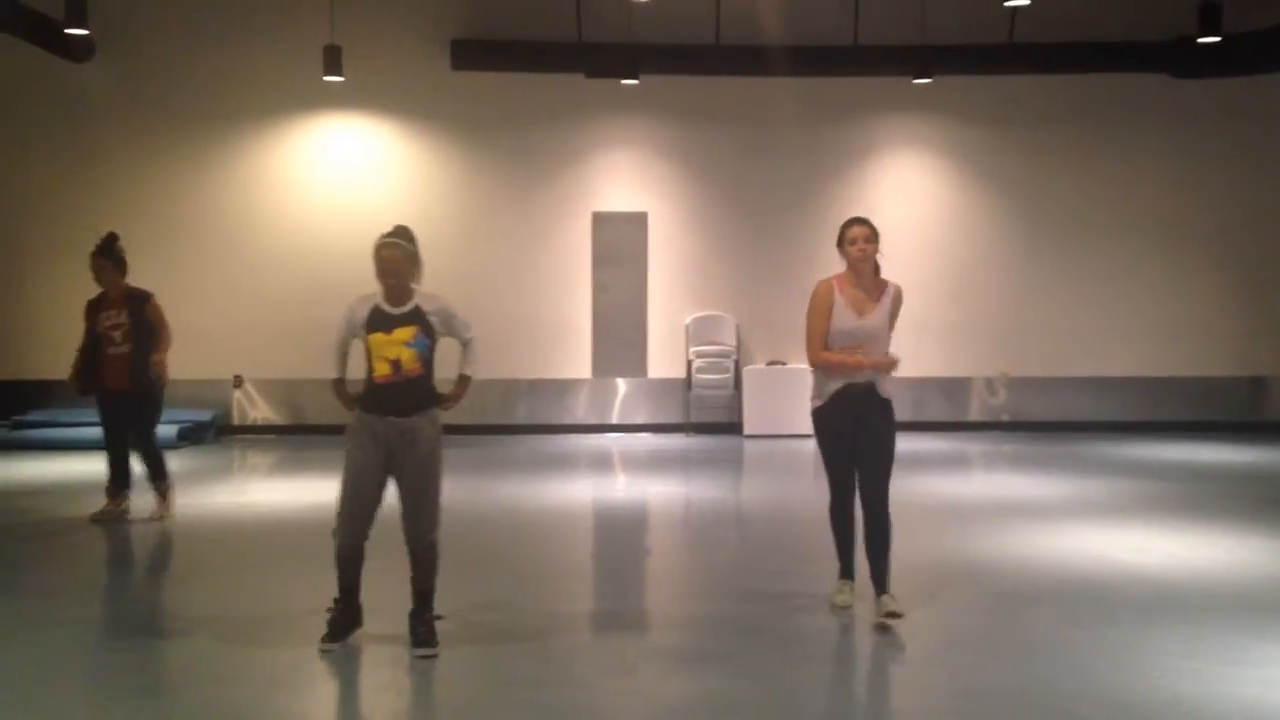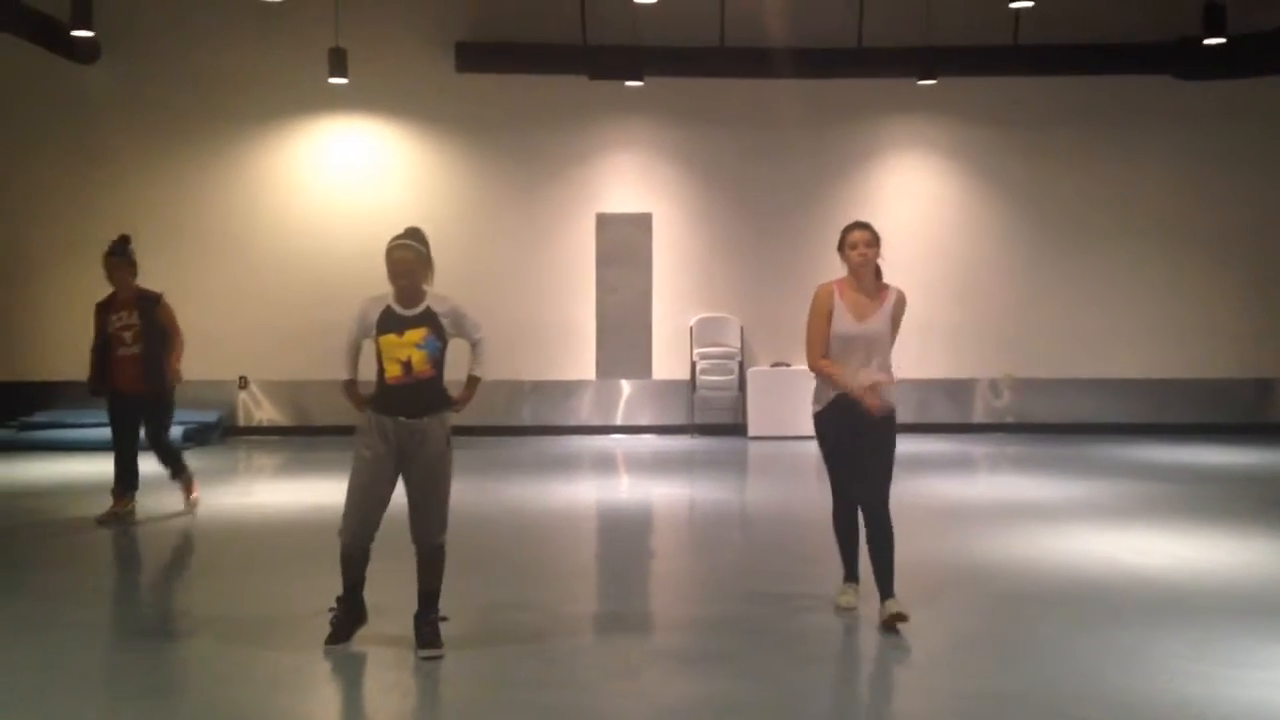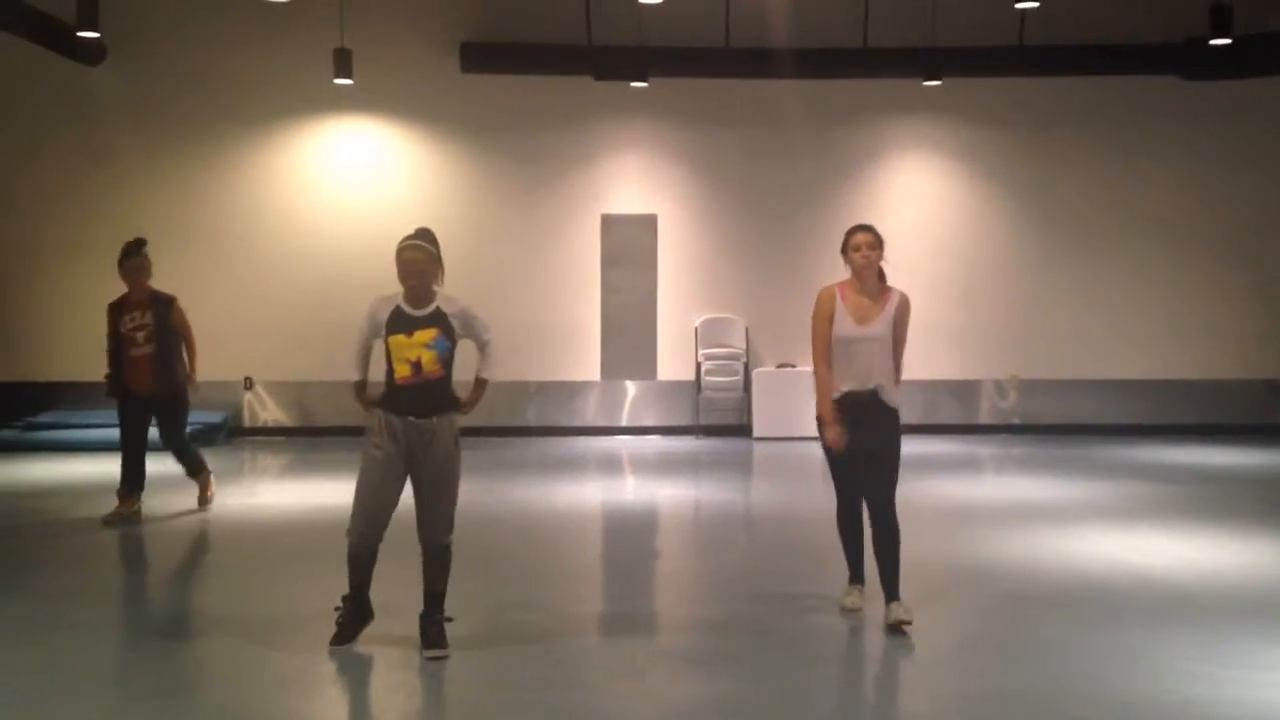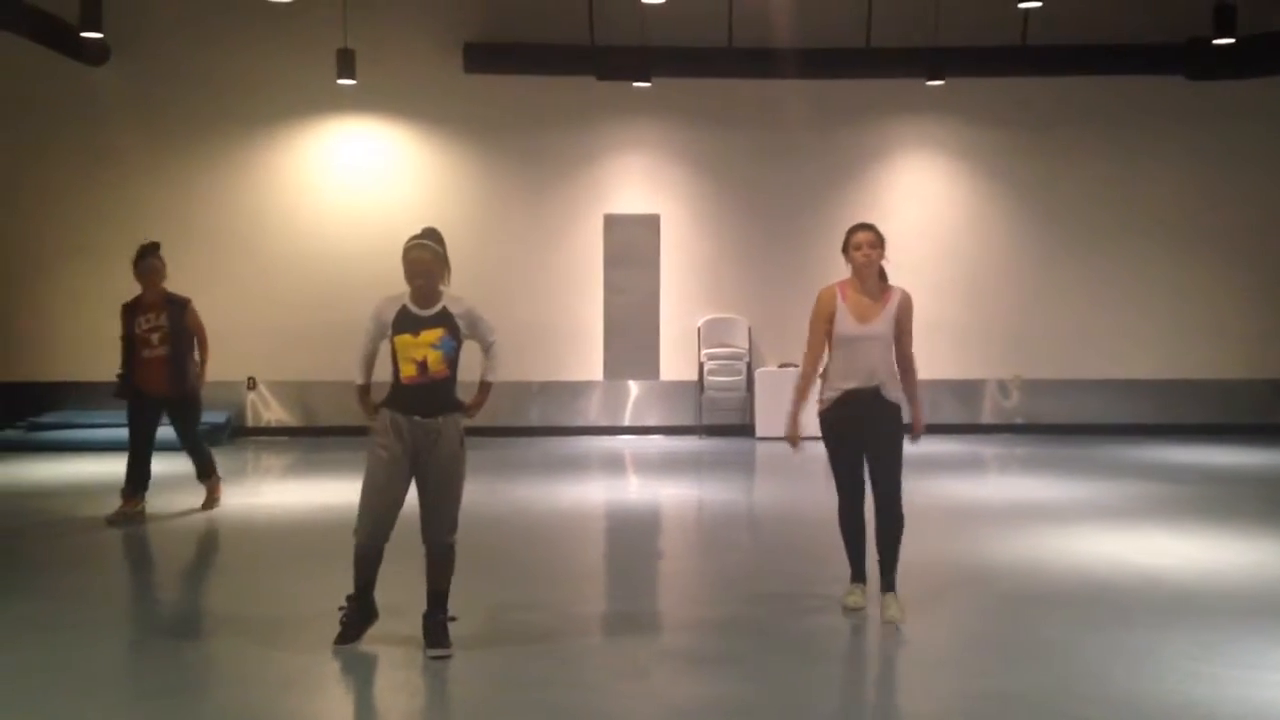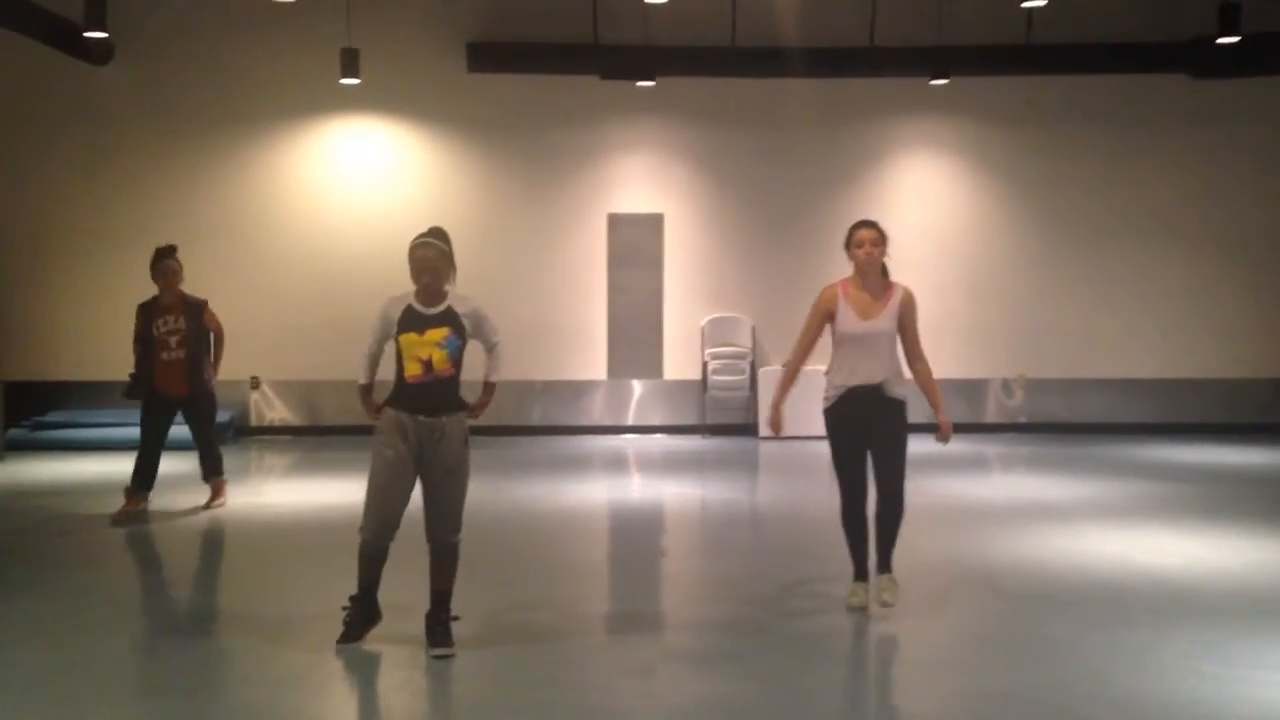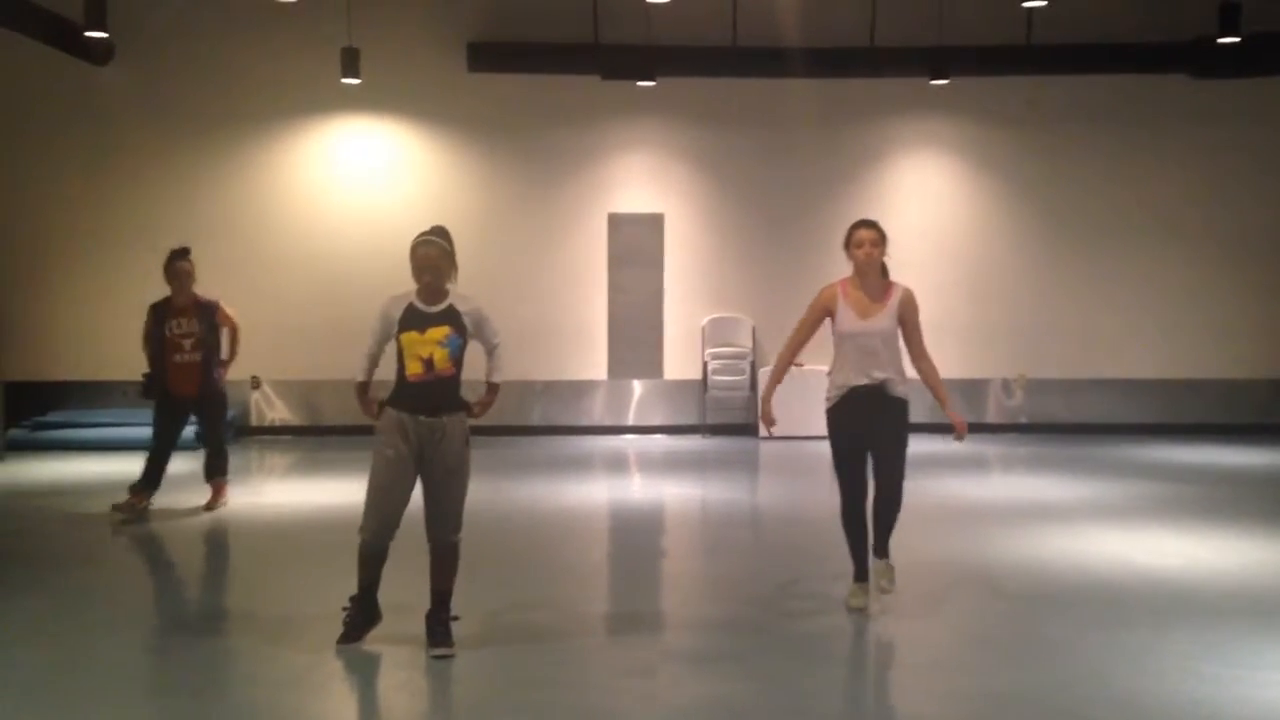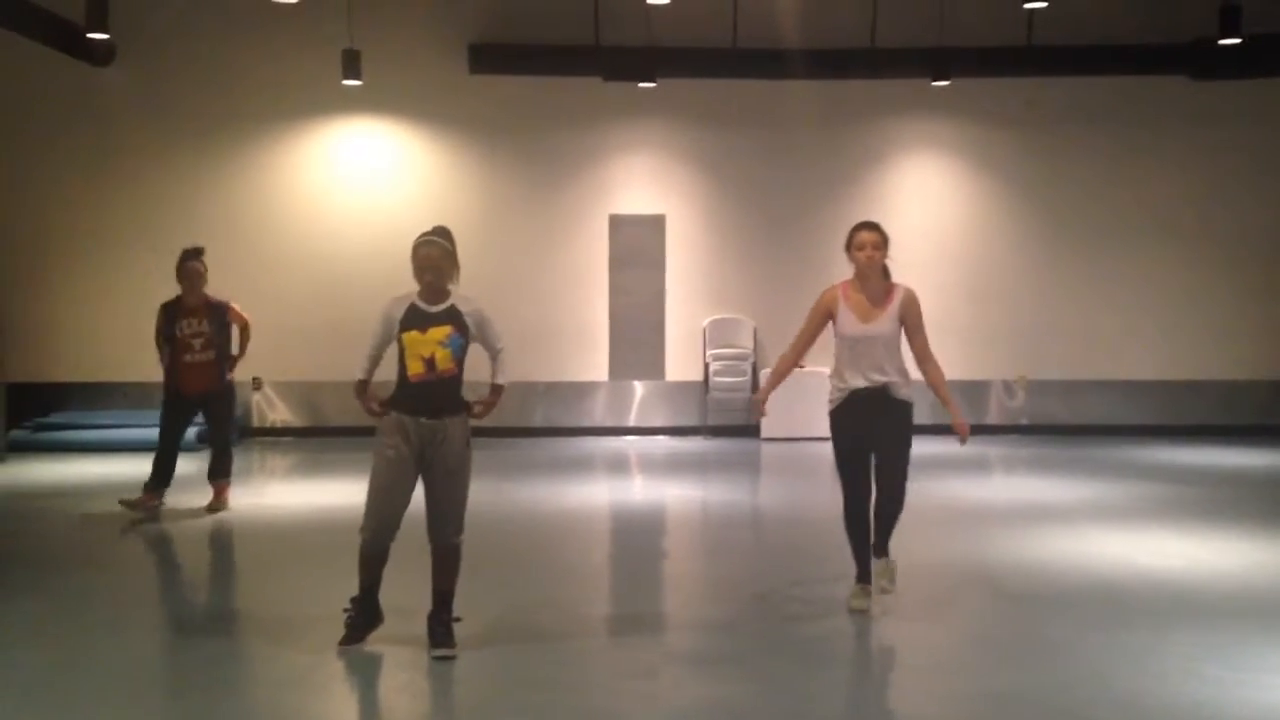
dt=0.1s
person 1, frame 1
left shoulder: (435, 309)
right shoulder: (360, 310)
left elbow: (468, 339)
right elbow: (341, 345)
left wrist: (460, 386)
right wrist: (339, 386)
left hip: (419, 427)
right hip: (369, 425)
left knee: (421, 529)
right knee: (349, 526)
left ankle: (422, 619)
right ankle: (346, 609)
person 1, frame 2
left shoulder: (446, 311)
right shoulder: (372, 311)
left elbow: (477, 340)
right elbow: (352, 345)
left wrist: (470, 388)
right wrist: (351, 388)
left hip: (430, 428)
right hip: (380, 426)
left knee: (430, 530)
right knee: (356, 525)
left ankle: (428, 620)
right ankle: (350, 608)
person 1, frame 3
left shoulder: (456, 312)
right shoulder: (382, 311)
left elbow: (486, 342)
right elbow: (362, 348)
left wrist: (477, 390)
right wrist: (361, 390)
left hip: (439, 429)
right hip: (389, 425)
left knee: (436, 531)
right knee: (364, 524)
left ankle: (433, 621)
right ankle: (356, 607)
person 1, frame 4
left shoulder: (462, 312)
right shoulder: (387, 310)
left elbow: (490, 344)
right elbow: (368, 350)
left wrist: (482, 394)
right wrist: (364, 395)
left hip: (443, 429)
right hip: (394, 425)
left knee: (440, 531)
right knee: (371, 523)
left ankle: (436, 620)
right ankle: (360, 607)
person 1, frame 5
left shoulder: (467, 312)
right shoulder: (393, 310)
left elbow: (493, 346)
right elbow: (373, 351)
left wrist: (487, 392)
right wrist: (366, 394)
left hip: (448, 427)
right hip: (398, 423)
left knee: (444, 529)
right knee: (377, 522)
left ankle: (440, 620)
right ankle: (364, 606)
person 1, frame 6
left shoulder: (468, 311)
right shoulder: (394, 309)
left elbow: (493, 348)
right elbow: (373, 351)
left wrist: (490, 393)
right wrist: (363, 392)
left hip: (449, 427)
right hip: (399, 423)
left knee: (445, 529)
right knee: (377, 522)
left ankle: (439, 620)
right ankle: (364, 607)
person 1, frame 7
left shoulder: (469, 312)
right shoulder: (397, 309)
left elbow: (497, 352)
right elbow: (374, 352)
left wrist: (494, 392)
right wrist: (363, 388)
left hip: (450, 427)
right hip: (400, 425)
left knee: (446, 530)
right knee: (378, 522)
left ankle: (441, 621)
right ankle: (365, 608)
person 2, frame 1
left shoulder: (893, 294)
right shoulder: (825, 291)
right elbow: (816, 355)
right wrist: (867, 363)
left hip: (876, 403)
right hip: (834, 403)
left knee: (876, 497)
right knee: (842, 495)
left ankle: (882, 593)
right ankle: (845, 577)
person 2, frame 2
left shoulder: (895, 298)
right shoulder: (826, 295)
right elbow: (816, 361)
right wrist: (857, 389)
left hip: (878, 409)
right hip: (834, 408)
left knee: (876, 502)
right knee: (845, 499)
left ankle: (888, 597)
right ankle: (850, 580)
person 2, frame 3
left shoulder: (898, 301)
right shoulder: (829, 299)
right elbow: (821, 365)
right wrist: (827, 419)
left hip: (881, 409)
right hip: (839, 410)
left knee: (882, 503)
right knee: (848, 500)
left ankle: (893, 600)
right ankle: (855, 581)
person 2, frame 4
left shoulder: (900, 300)
right shoulder: (829, 298)
left elbow: (904, 359)
right elbow: (812, 360)
left wrist: (915, 411)
right wrist: (795, 414)
left hip: (884, 406)
right hip: (840, 407)
left knee: (889, 498)
right knee: (849, 498)
left ankle: (889, 590)
right ankle: (857, 580)
person 2, frame 5
left shoulder: (902, 297)
right shoulder: (832, 296)
left elbow: (915, 357)
right elbow: (801, 352)
left wrist: (939, 411)
right wrist: (778, 403)
left hip: (887, 402)
right hip: (843, 404)
left knee: (892, 492)
right knee: (852, 494)
left ankle: (885, 569)
right ankle: (860, 577)
person 2, frame 6
left shoulder: (902, 297)
right shoulder: (831, 295)
left elbow: (920, 356)
right elbow: (794, 346)
left wrist: (948, 408)
right wrist: (768, 393)
left hip: (889, 402)
right hip: (845, 404)
left knee: (890, 489)
right knee: (852, 495)
left ankle: (881, 554)
right ankle: (860, 578)
person 2, frame 7
left shoulder: (904, 298)
right shoulder: (833, 298)
left elbow: (925, 358)
right elbow: (799, 347)
left wrist: (953, 410)
right wrist: (766, 389)
left hip: (892, 404)
right hip: (848, 406)
left knee: (892, 491)
right knee: (856, 498)
left ankle: (882, 554)
right ankle: (863, 579)
person 3, frame 1
left shoulder: (143, 300)
right shoulder: (94, 307)
left elbow: (164, 333)
right elbow: (88, 343)
left wrist: (159, 356)
right wrist: (77, 372)
left hip: (143, 384)
right hip: (110, 387)
left knee: (143, 439)
right knee: (116, 443)
left ankle: (163, 493)
right ankle: (118, 499)
person 3, frame 2
left shoulder: (154, 302)
right shoulder: (103, 308)
left elbow: (175, 335)
right elbow: (99, 345)
left wrist: (174, 363)
right wrist: (95, 375)
left hip: (154, 386)
right hip: (120, 389)
left knee: (157, 439)
right knee: (123, 445)
left ankle: (187, 482)
right ankle: (123, 500)
person 3, frame 3
left shoulder: (167, 304)
right shoulder: (116, 309)
left elbow: (188, 337)
right elbow: (114, 346)
left wrist: (191, 369)
right wrist: (114, 377)
left hip: (167, 387)
right hip: (132, 389)
left knee: (173, 440)
right knee: (131, 444)
left ankle: (204, 479)
right ankle: (129, 500)
person 3, frame 4
left shoulder: (181, 305)
right shoulder: (129, 310)
left elbow: (201, 336)
right elbow: (127, 346)
left wrist: (202, 369)
right wrist: (126, 377)
left hip: (179, 388)
right hip: (143, 390)
left knee: (191, 439)
right knee: (139, 445)
left ankle: (212, 483)
right ankle: (133, 501)
person 3, frame 5
left shoulder: (198, 307)
right shoulder: (145, 311)
left elbow: (218, 333)
right elbow: (139, 342)
left wrist: (215, 364)
right wrist: (143, 372)
left hip: (195, 388)
right hip: (158, 390)
left knee: (205, 439)
right knee: (149, 444)
left ankle: (218, 488)
right ankle: (136, 499)
person 3, frame 6
left shoulder: (210, 308)
right shoulder: (157, 311)
left elbow: (233, 327)
right elbow: (148, 340)
left wrist: (228, 361)
right wrist: (156, 369)
left hip: (208, 388)
right hip: (171, 390)
left knee: (214, 439)
right knee: (161, 442)
left ankle: (219, 489)
right ankle: (140, 496)
person 3, frame 7
left shoulder: (220, 308)
right shoulder: (168, 310)
left elbow: (245, 325)
right elbow: (160, 337)
left wrist: (237, 357)
right wrist: (168, 362)
left hip: (217, 386)
right hip: (180, 387)
left knee: (220, 438)
right knee: (168, 440)
left ankle: (221, 490)
right ankle: (153, 495)
